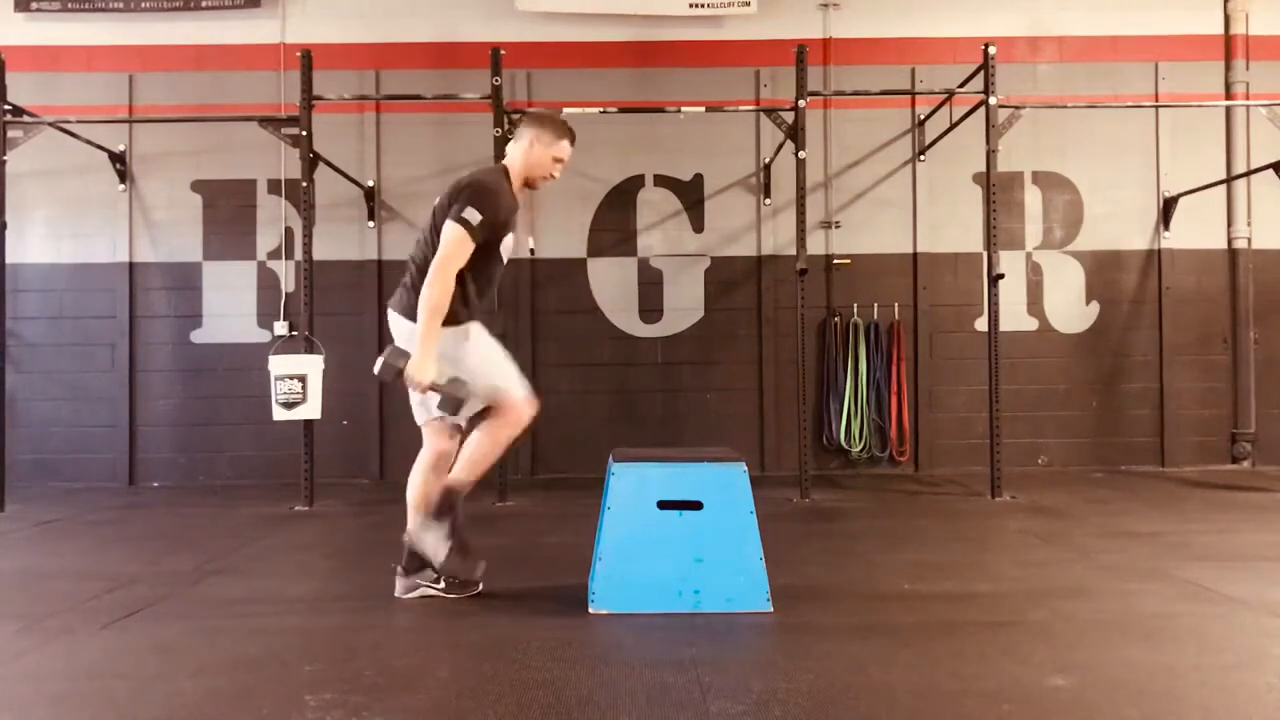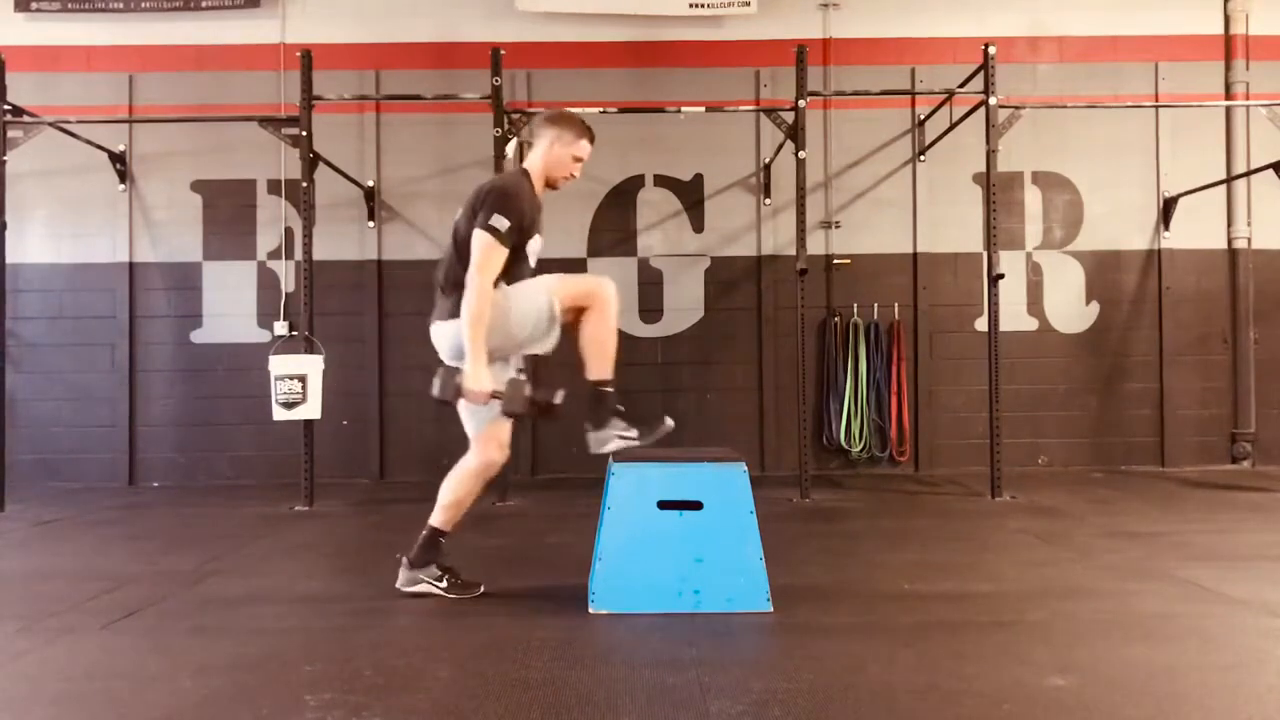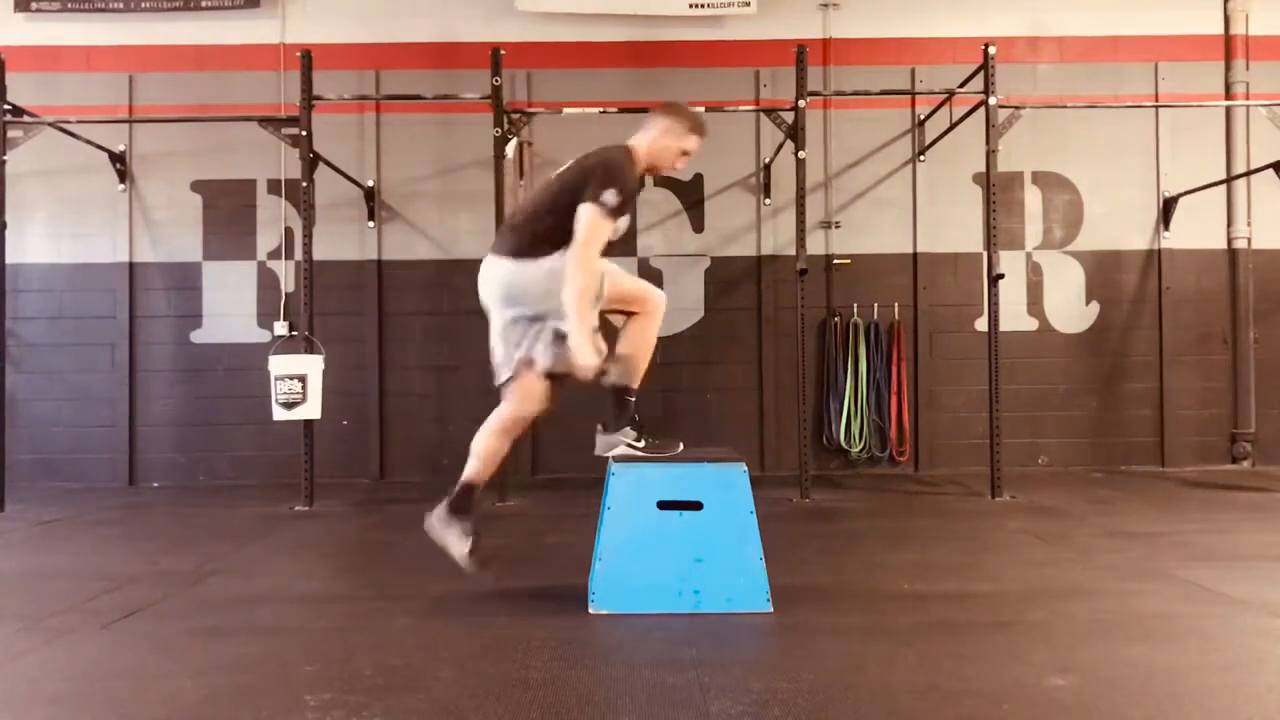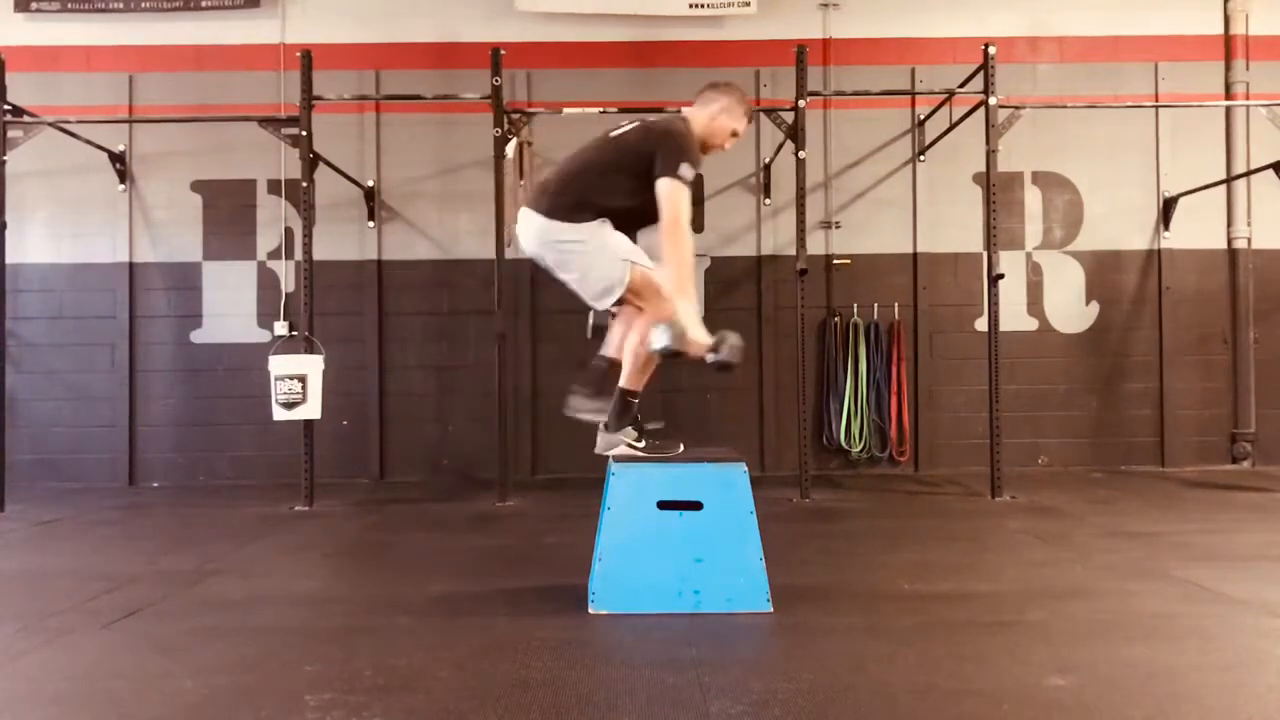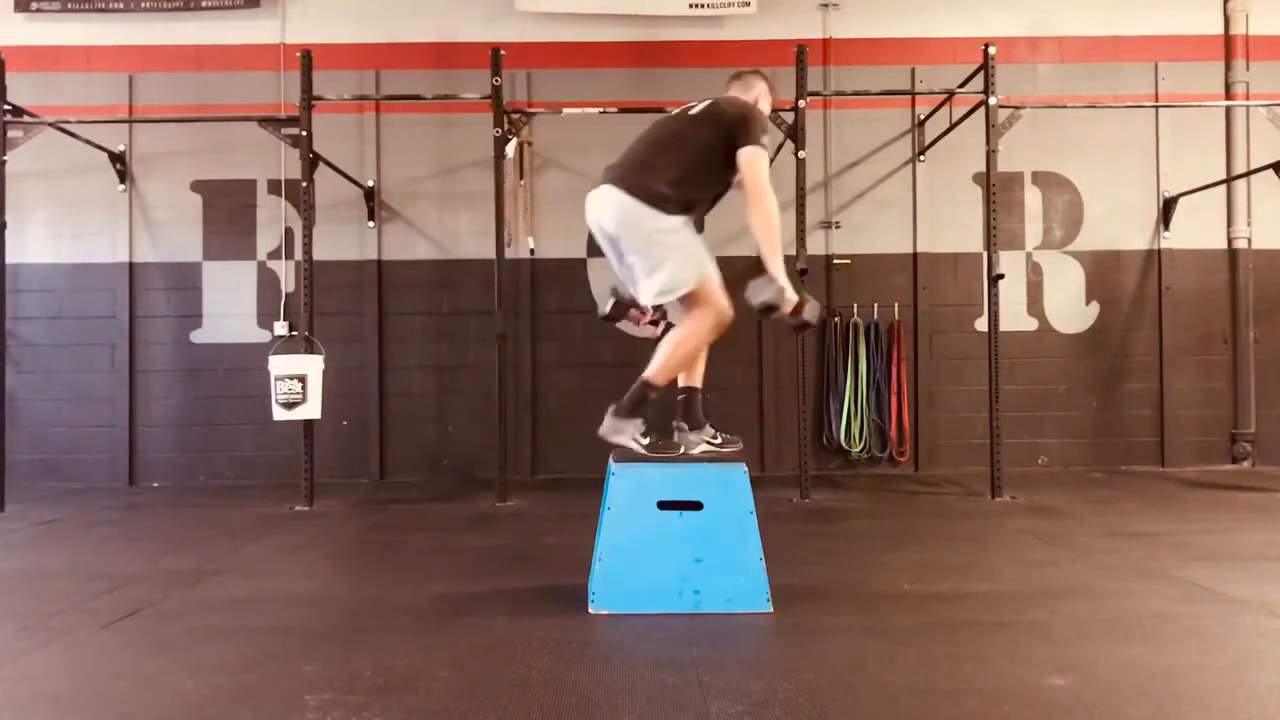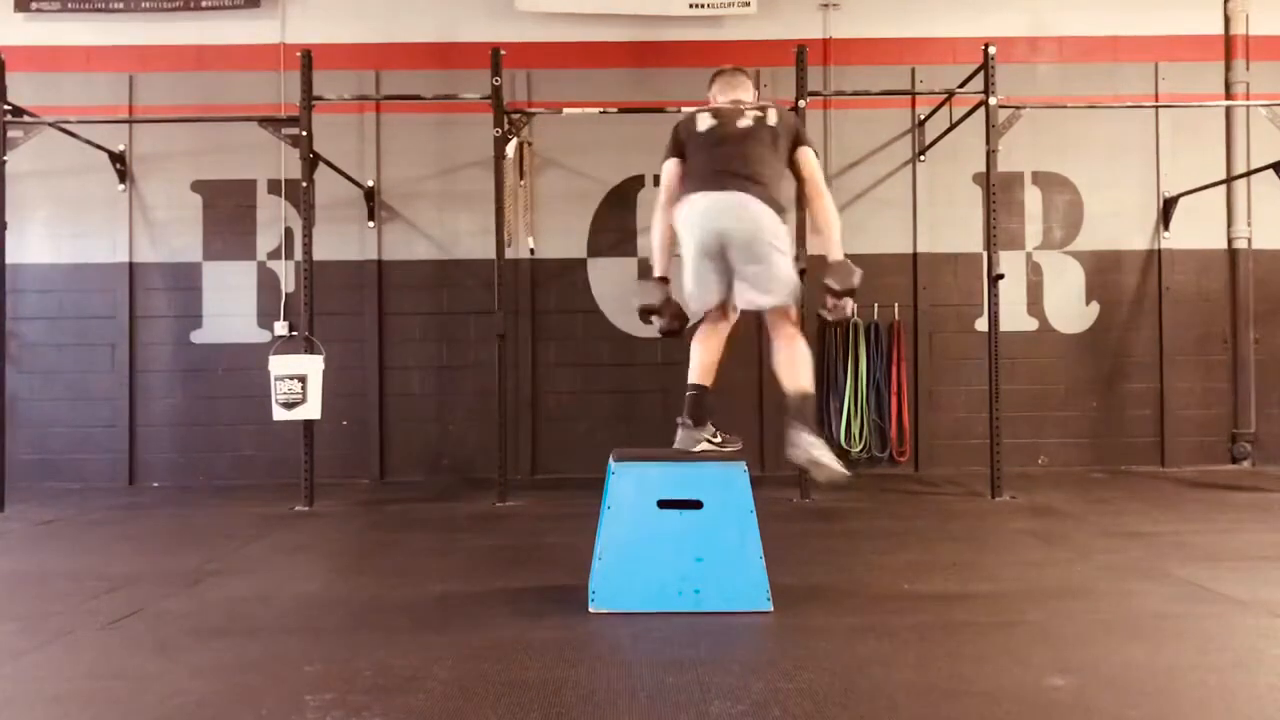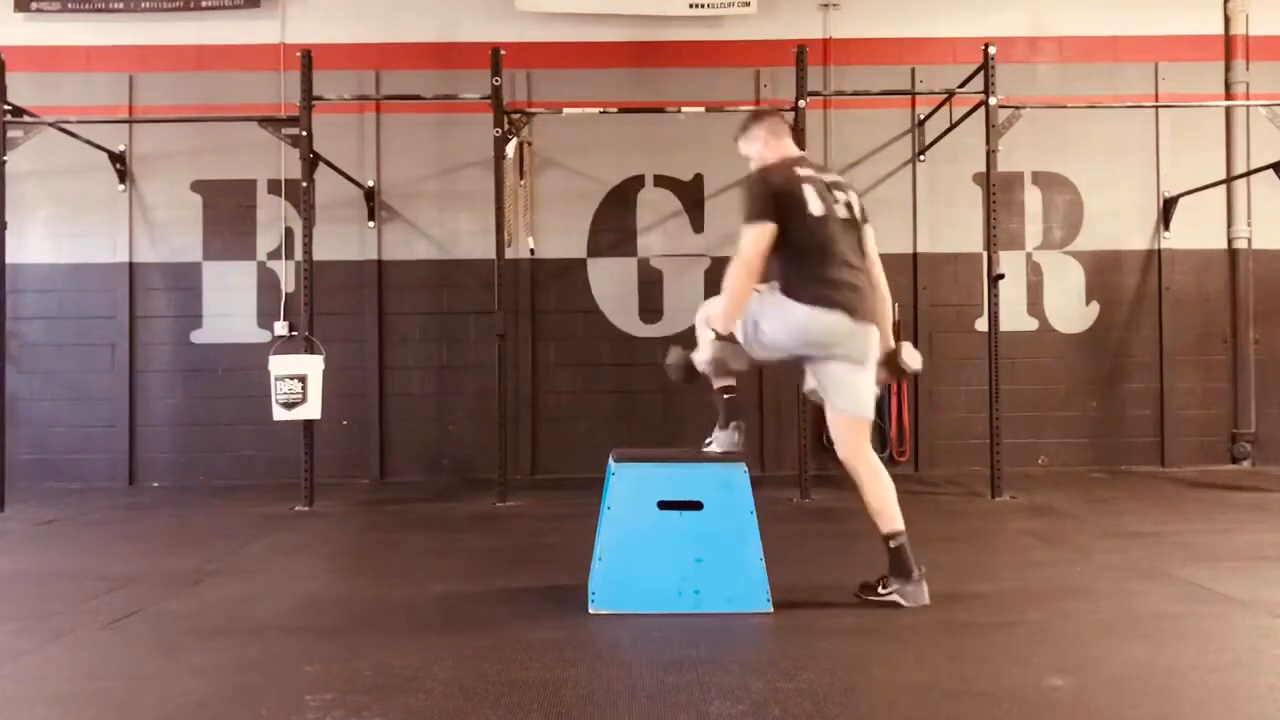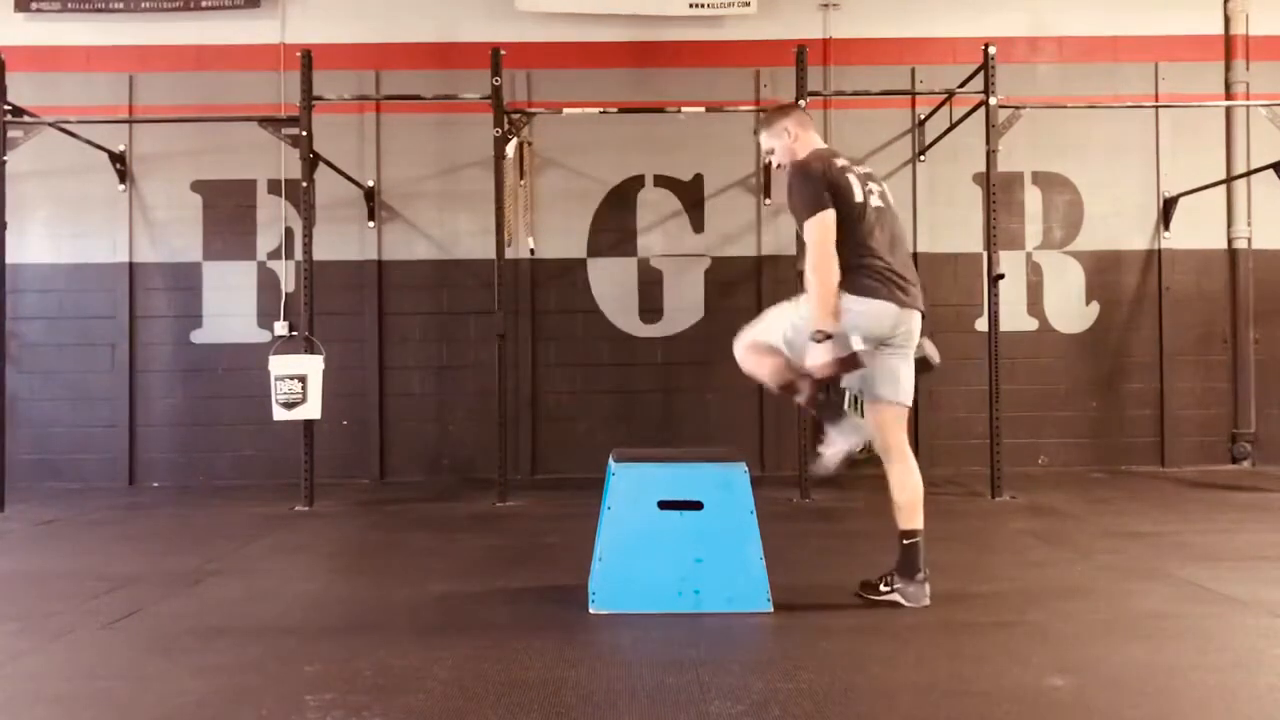
dt=0.3s
person 1, frame 1
left shoulder: (500, 195)
right shoulder: (486, 192)
right elbow: (441, 272)
left wrist: (431, 349)
right wrist: (426, 352)
left hip: (436, 321)
right hip: (434, 320)
left knee: (442, 441)
right knee: (516, 410)
left ankle: (416, 568)
right ankle: (439, 513)
person 1, frame 2
left shoulder: (521, 197)
right shoulder: (509, 196)
right elbow: (478, 282)
left wrist: (483, 359)
right wrist: (476, 364)
left hip: (477, 326)
right hip: (470, 324)
left knee: (489, 452)
right knee: (598, 291)
left ankle: (421, 563)
right ankle: (603, 422)
person 1, frame 3
left shoulder: (609, 167)
right shoulder: (617, 172)
left elbow: (584, 255)
right elbow: (583, 255)
left wrist: (584, 330)
right wrist: (580, 339)
left hip: (506, 274)
right hip: (525, 270)
left knee: (524, 403)
right knee: (647, 302)
left ankle: (454, 511)
right ankle: (621, 428)
person 1, frame 4
left shoulder: (658, 134)
right shoulder: (679, 142)
left elbow: (627, 209)
right elbow: (675, 233)
right wrist: (690, 319)
left hip: (542, 221)
right hip: (563, 225)
left knee: (644, 301)
right knee: (660, 305)
left ankle: (595, 389)
right ankle: (620, 427)
person 1, frame 5
left shoulder: (686, 118)
right shoulder: (747, 114)
right elbow: (759, 197)
left wrist: (636, 285)
right wrist: (778, 277)
left hip: (604, 201)
right hip: (642, 207)
left knee: (696, 309)
right knee: (711, 312)
left ankle: (691, 427)
right ankle: (627, 415)
person 1, frame 6
left shoulder: (691, 122)
right shoulder: (781, 117)
left elbow: (665, 198)
right elbow: (817, 190)
left wrist: (658, 278)
right wrist: (836, 262)
left hip: (697, 208)
right hip: (754, 212)
left knee: (717, 317)
right knee: (784, 326)
left ankle: (694, 422)
right ankle: (803, 431)
person 1, frame 7
left shoulder: (766, 181)
right shoulder: (840, 185)
left elbow: (749, 262)
right elbow: (873, 267)
left wrist: (718, 337)
right wrist: (887, 342)
left hip: (805, 312)
right hip: (858, 324)
left knee: (712, 314)
right knee: (856, 452)
left ankle: (728, 426)
right ankle: (906, 575)
person 1, frame 8
left shoulder: (808, 173)
right shoulder: (864, 175)
left elbow: (823, 255)
left wrist: (820, 337)
left hip: (857, 303)
right hip: (904, 309)
left knee: (749, 348)
right knee: (894, 443)
left ankle: (836, 420)
right ankle: (912, 574)
